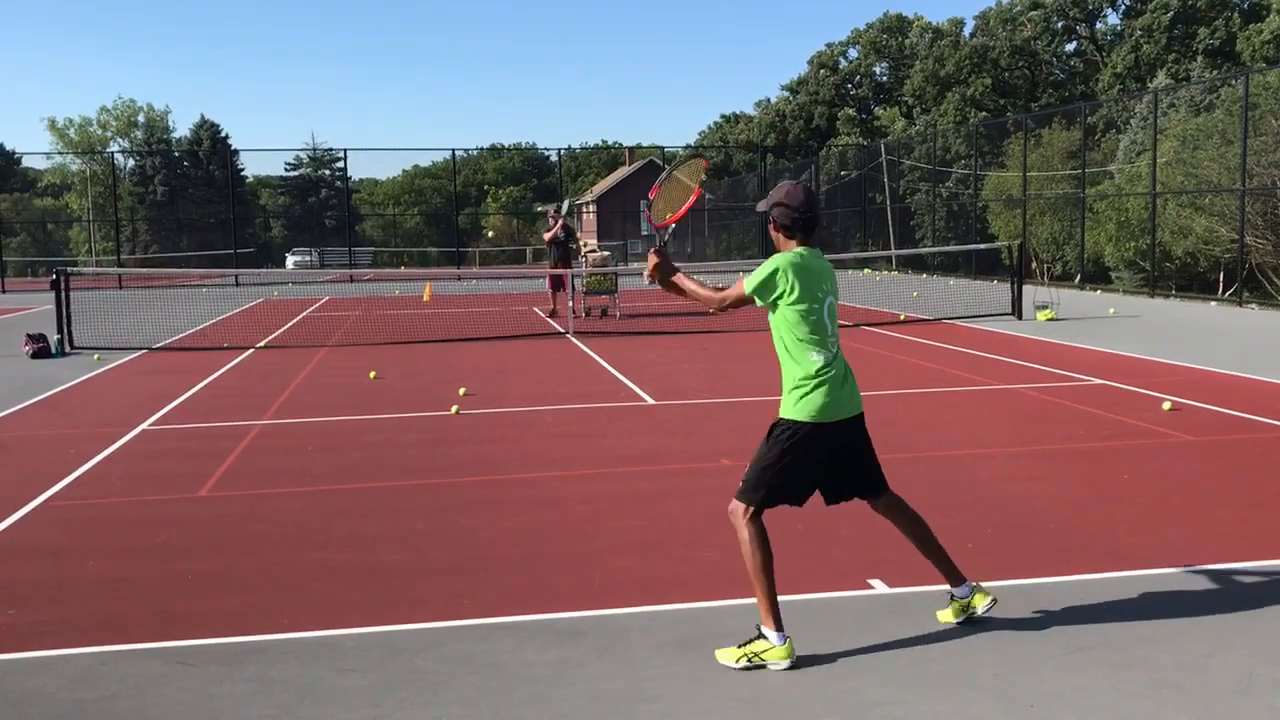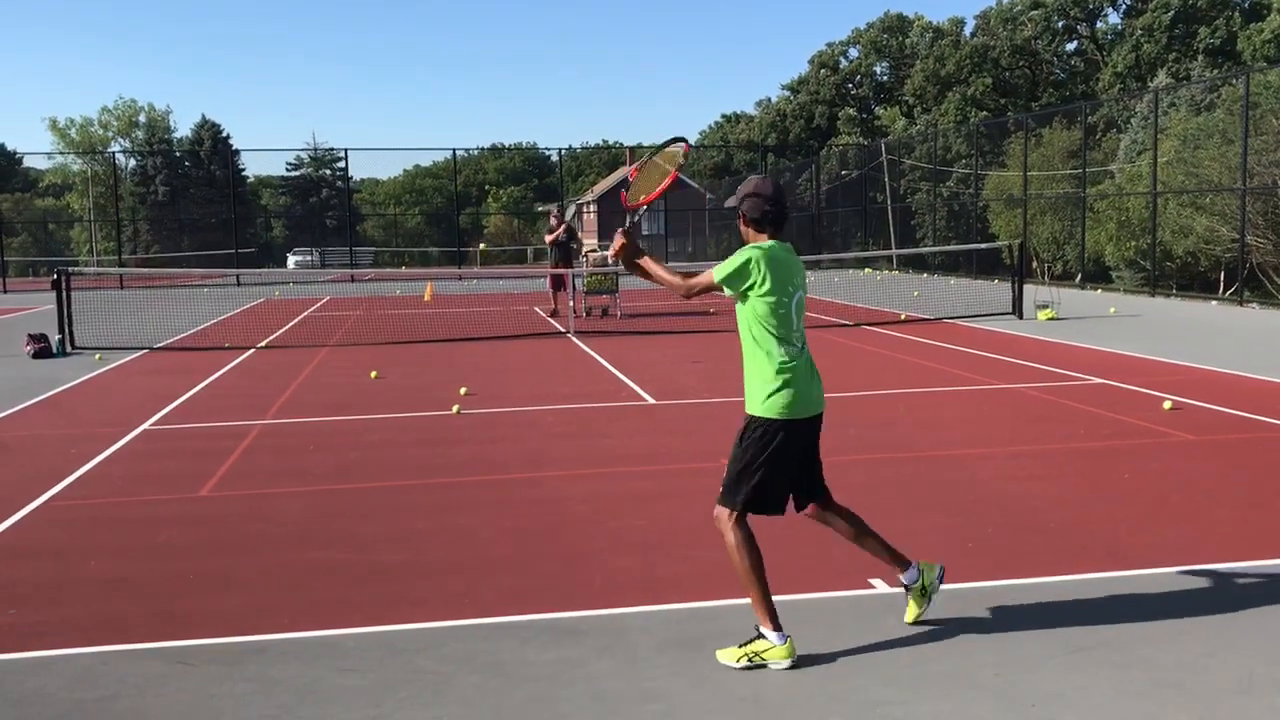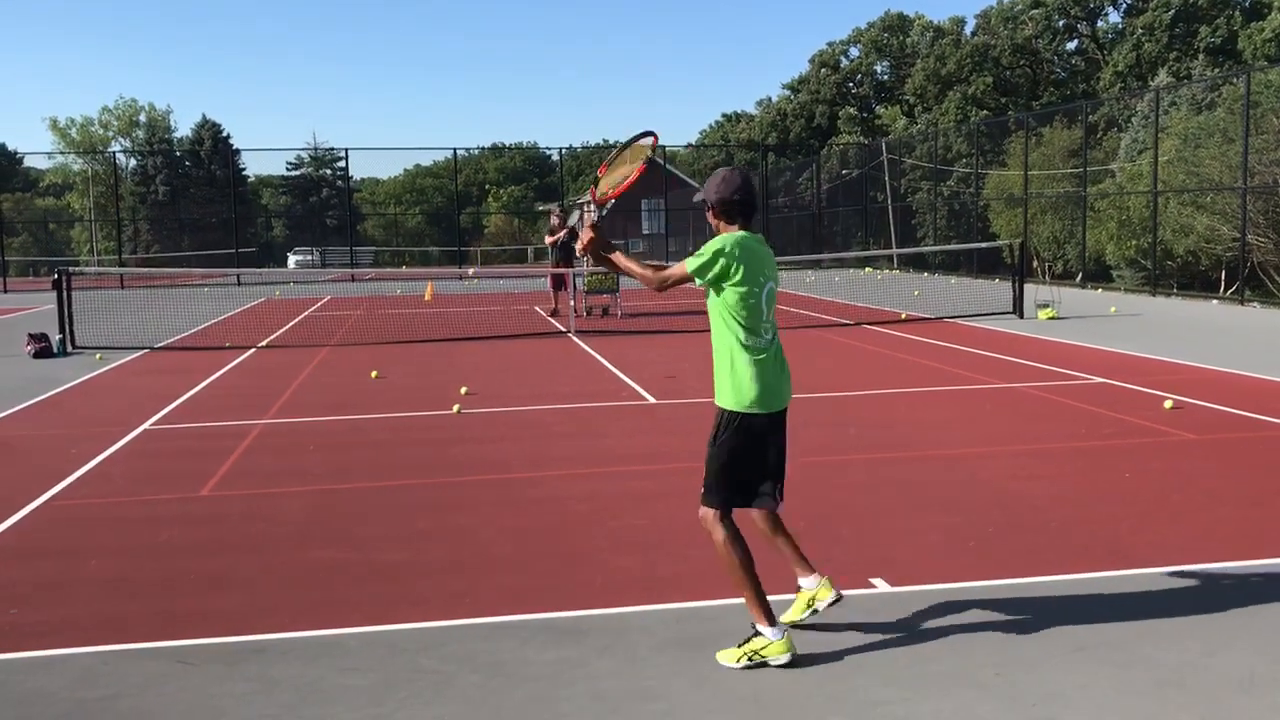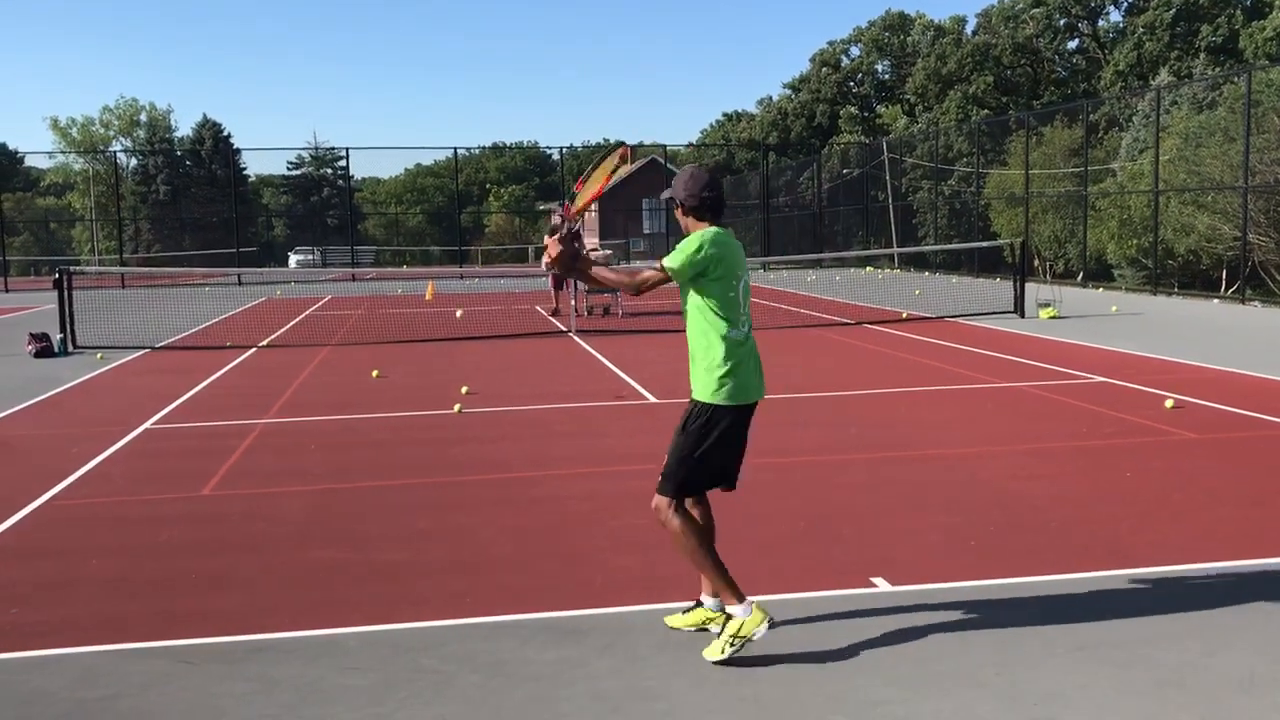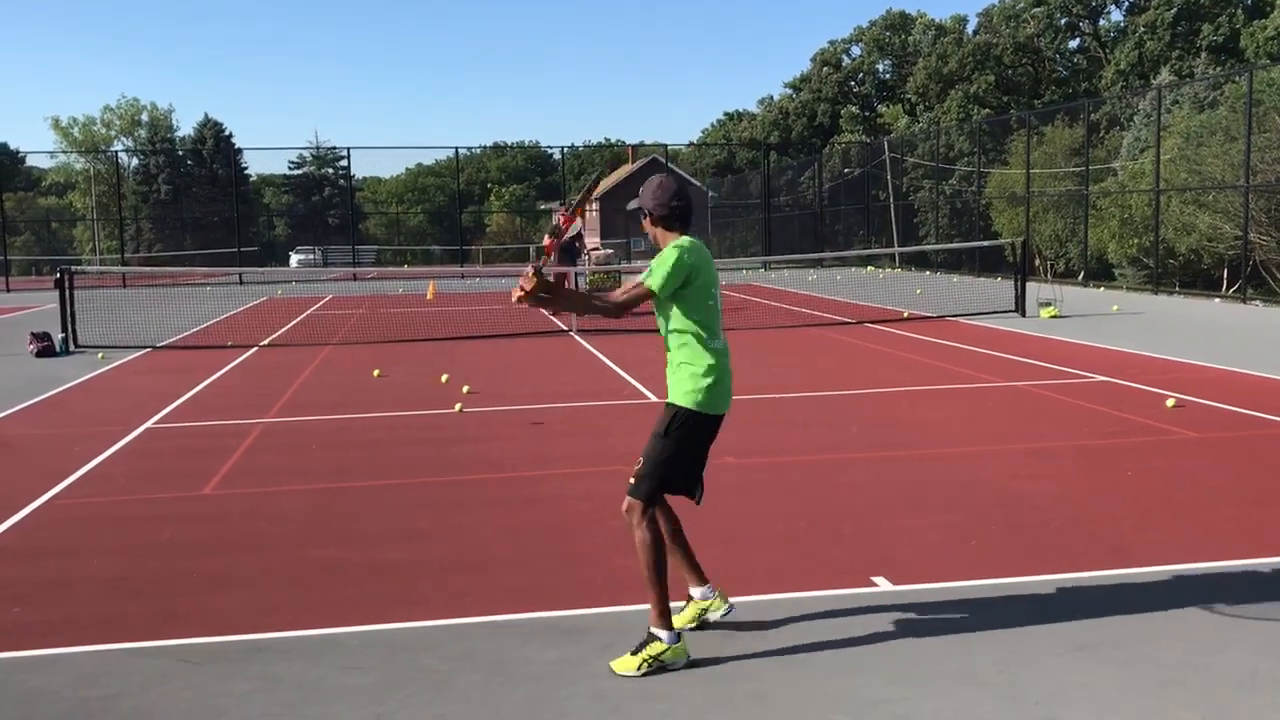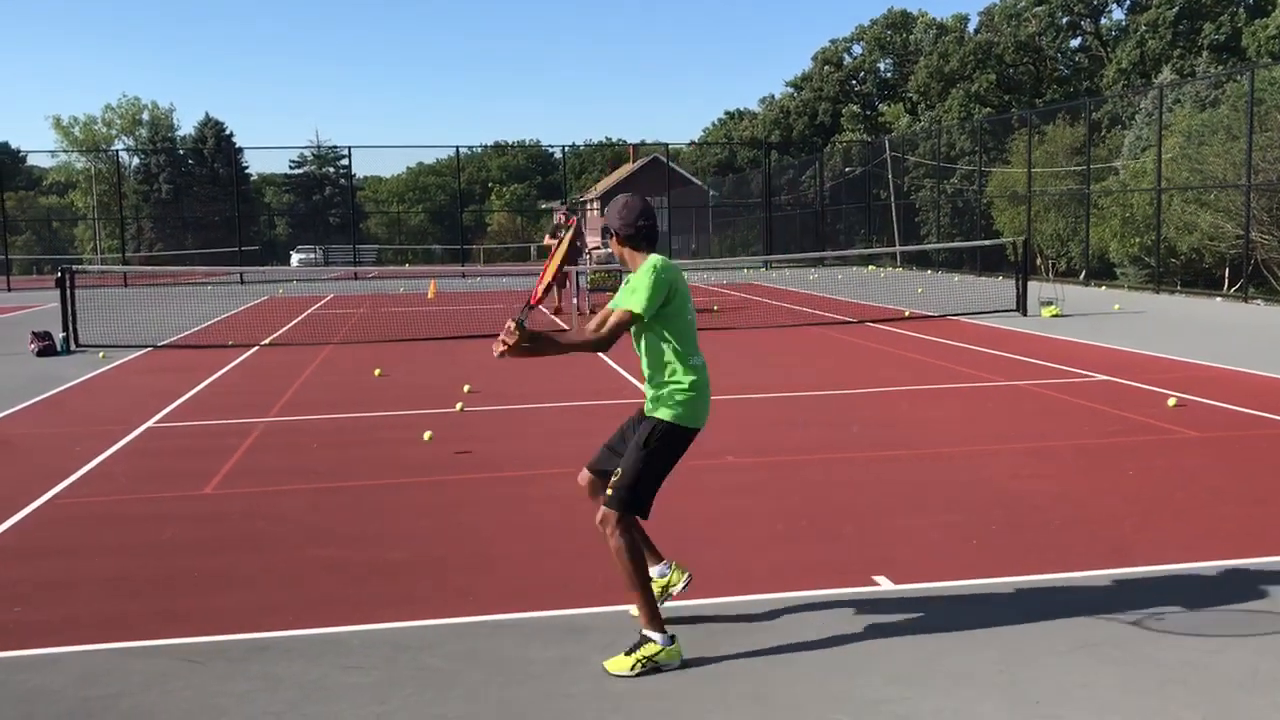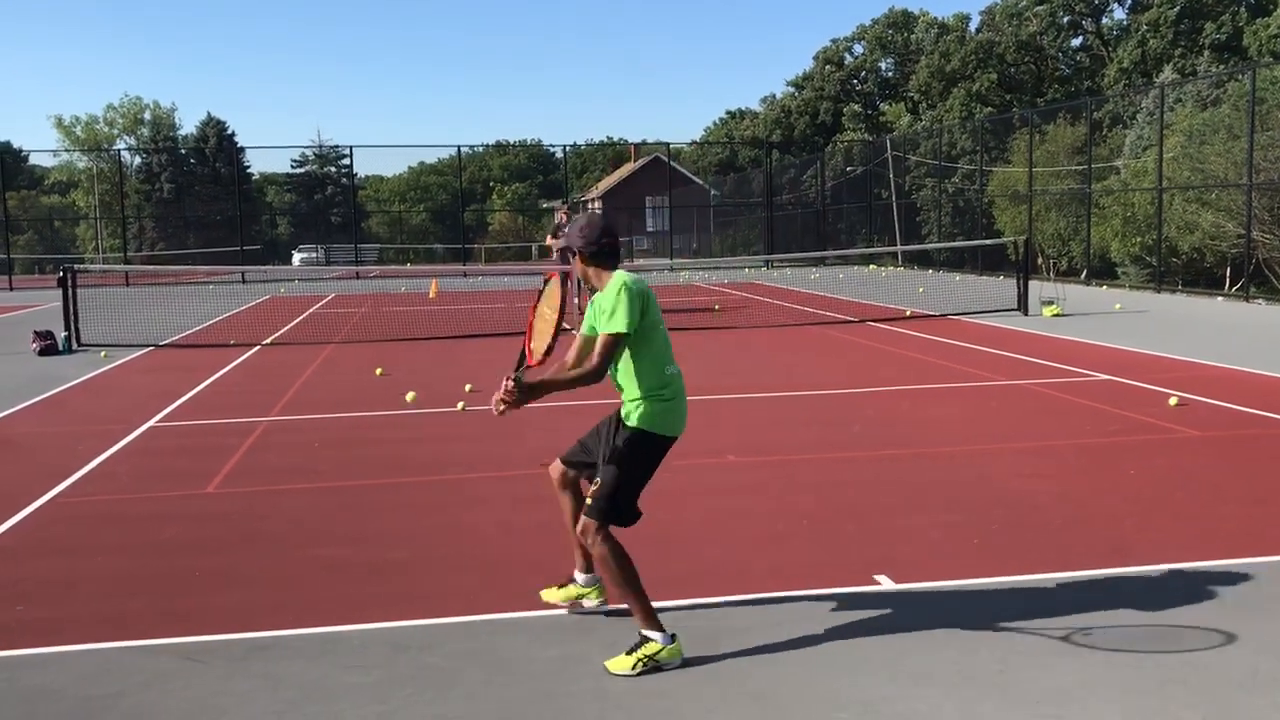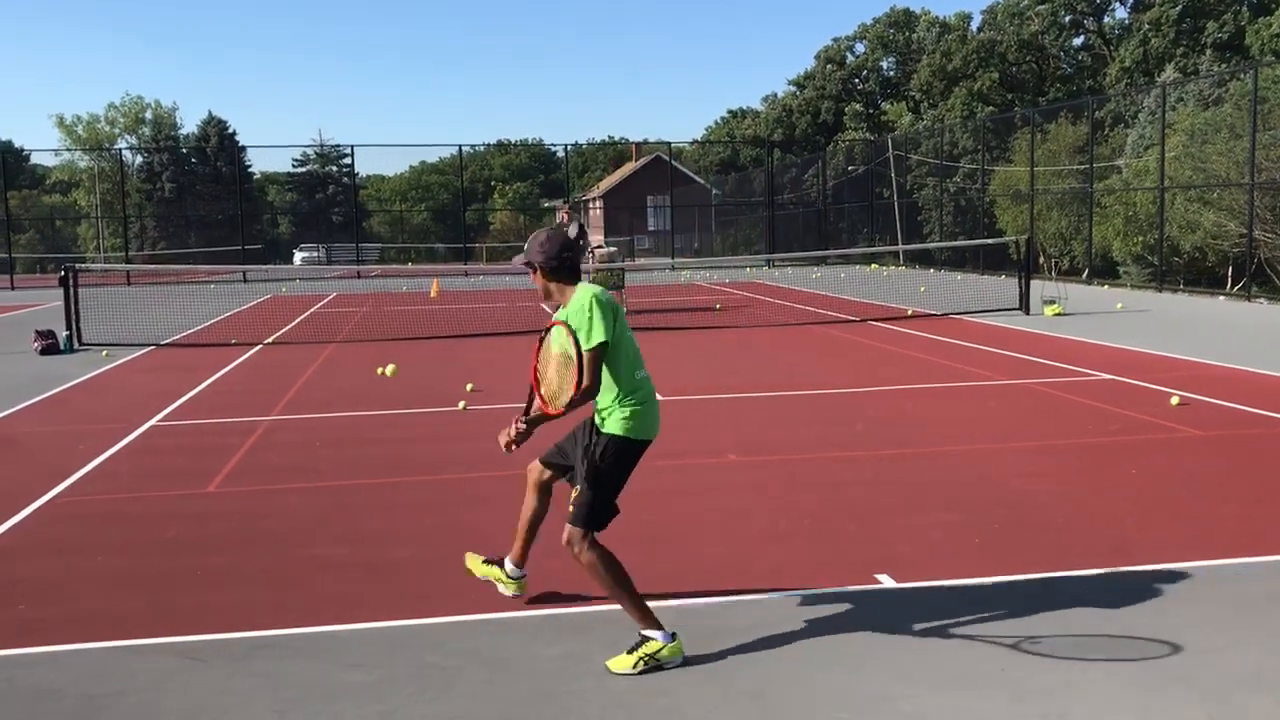
dt=0.1s
person 1, frame 1
left shoulder: (782, 266)
right shoulder: (821, 266)
left elbow: (722, 301)
right elbow: (744, 304)
left wrist: (671, 274)
right wrist: (680, 281)
left hip: (806, 412)
right hip: (845, 406)
left knee: (743, 511)
right knee: (884, 500)
left ankle: (773, 638)
right ankle: (965, 592)
person 1, frame 2
left shoulder: (754, 259)
right shoulder: (775, 258)
left elbow: (686, 289)
right elbow: (703, 284)
left wrist: (638, 260)
right wrist: (644, 263)
left hip: (775, 410)
right hip: (805, 403)
left knee: (728, 515)
right knee: (816, 505)
left ankle: (772, 638)
right ankle: (912, 574)
person 1, frame 3
left shoulder: (729, 248)
right shoulder: (759, 249)
left elbow: (661, 281)
right elbow: (673, 277)
left wrist: (608, 252)
right wrist: (610, 256)
left hip: (745, 401)
right hip: (770, 395)
left knee: (714, 513)
right knee: (756, 501)
left ankle: (771, 636)
right ankle: (812, 581)
person 1, frame 4
left shoulder: (706, 243)
right shoulder: (721, 243)
left elbow: (638, 284)
right elbow: (643, 281)
left wrist: (573, 264)
right wrist: (580, 265)
left hip: (719, 392)
right hip: (733, 390)
left knee: (666, 503)
right knee: (690, 492)
left ankle: (740, 609)
right ankle: (713, 600)
person 1, frame 5
left shoulder: (681, 253)
right shoulder: (689, 253)
left elbow: (619, 307)
right elbow: (619, 299)
left wrist: (550, 295)
right wrist: (553, 295)
left hip: (695, 397)
right hip: (703, 395)
left knee: (637, 506)
right knee: (650, 493)
left ankle: (665, 634)
right ankle: (704, 594)
person 1, frame 6
left shoulder: (653, 272)
right shoulder: (640, 274)
left elbow: (605, 339)
right elbow: (593, 329)
left wrist: (534, 344)
right wrist: (528, 341)
left hip: (675, 408)
right hip: (661, 403)
left knee: (611, 519)
right knee: (593, 478)
left ankle: (660, 638)
right ankle: (664, 571)
person 1, frame 7
left shoulder: (623, 289)
right shoulder: (602, 297)
left elbow: (596, 369)
right elbow: (570, 363)
left wrist: (531, 391)
right wrist: (527, 388)
left hip: (651, 417)
right hip: (637, 411)
left knee: (591, 528)
right knee: (562, 473)
left ankle: (658, 639)
right ankle: (587, 580)
person 1, frame 8
left shoulder: (593, 301)
right shoulder: (563, 313)
left elbow: (590, 385)
left wrist: (532, 422)
right wrist: (526, 425)
left hip: (623, 426)
right hip: (605, 420)
left knee: (579, 538)
right knee: (539, 473)
left ankle: (660, 637)
right ankle: (512, 571)
